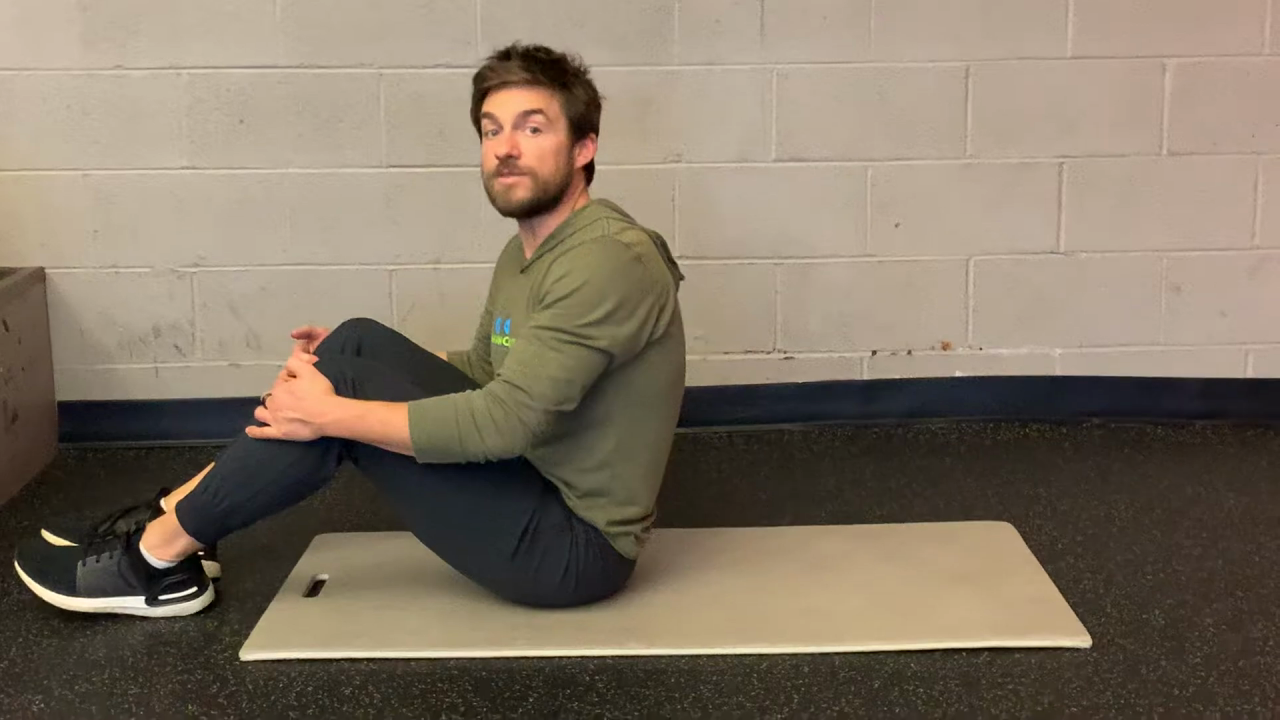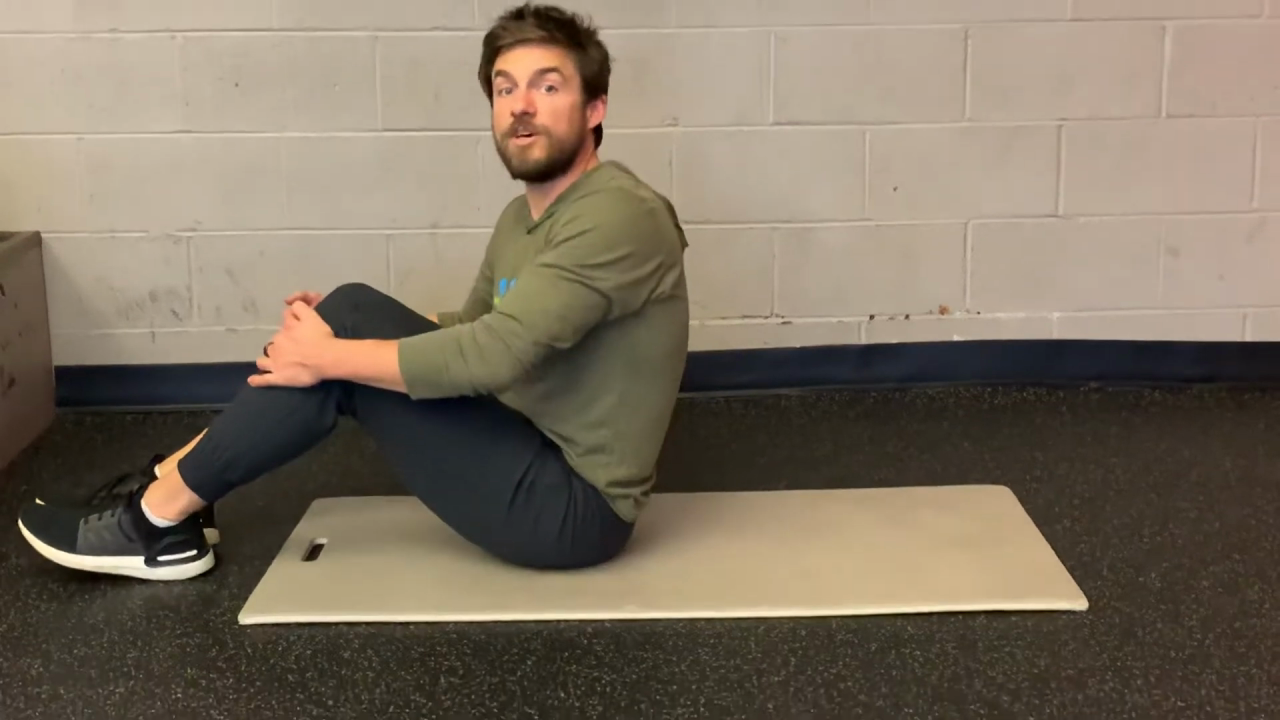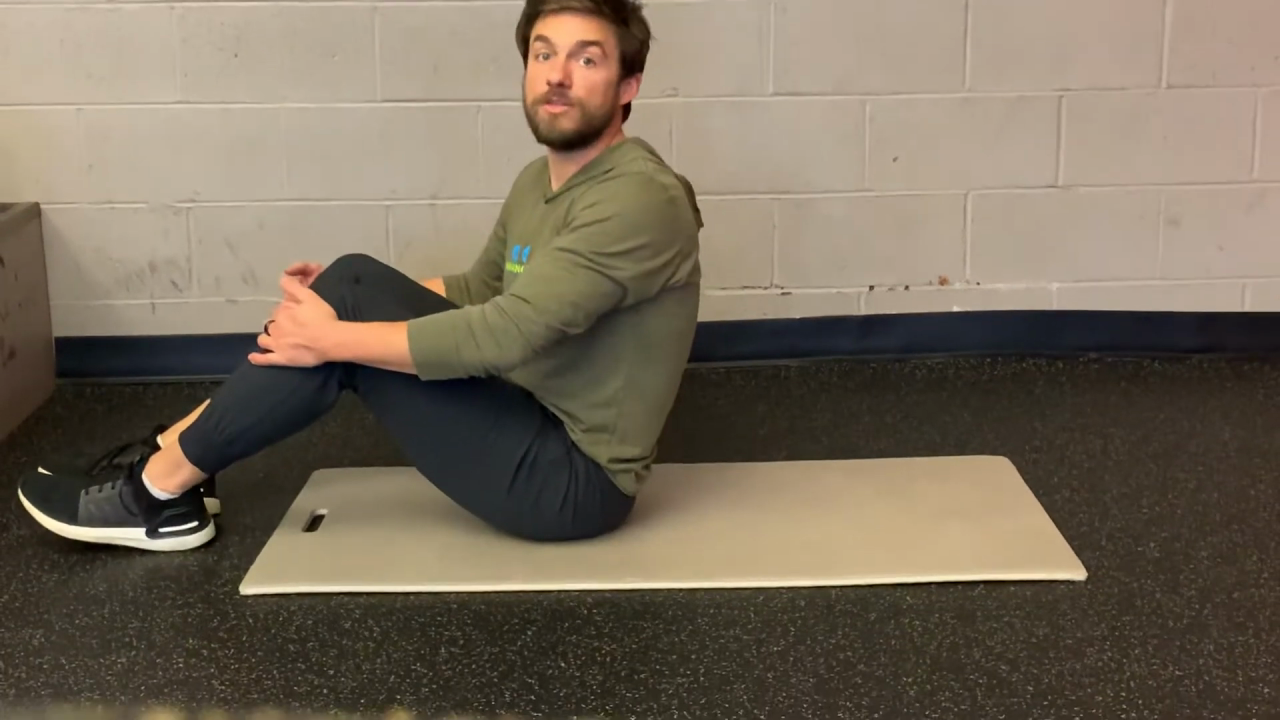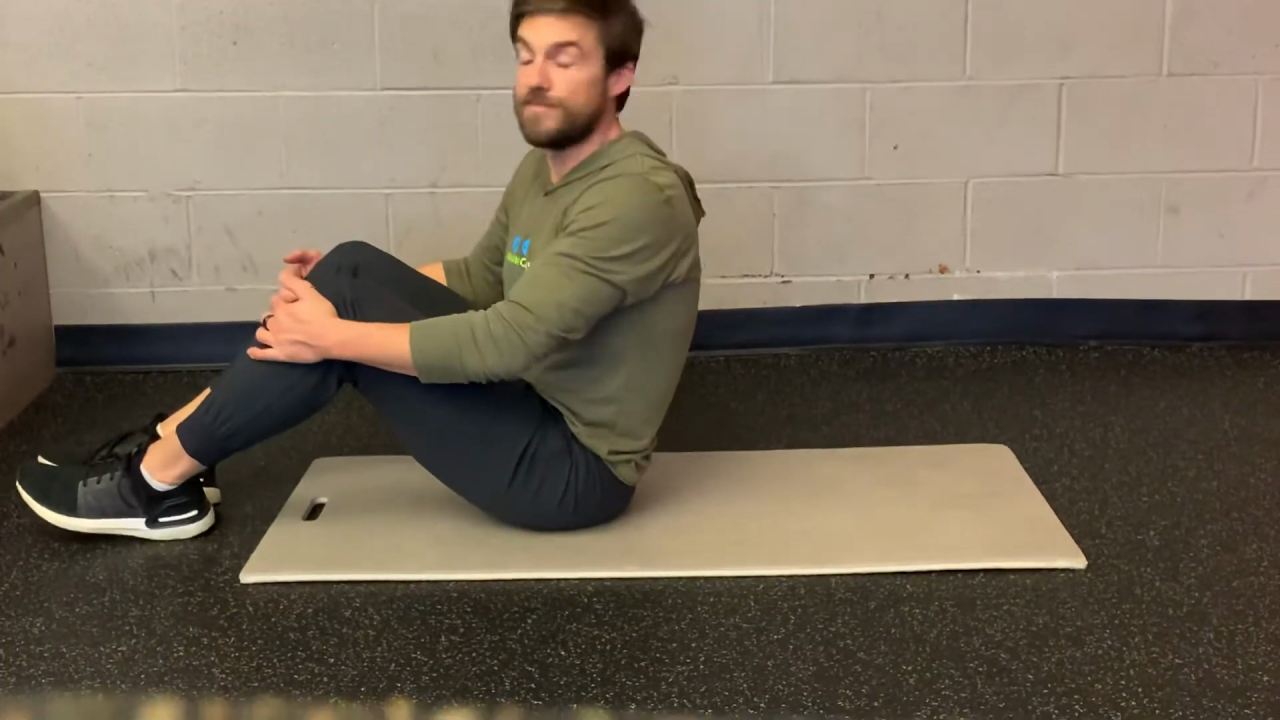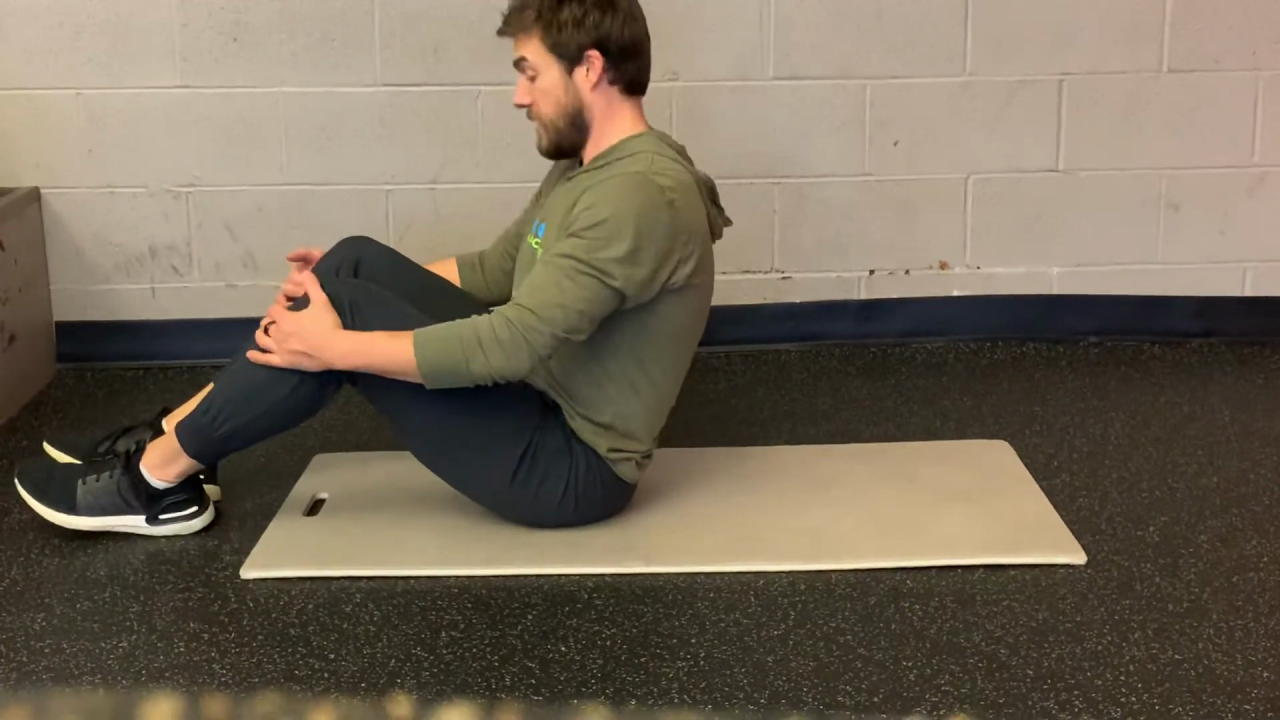
dt=0.5s
person 1, frame 1
left shoulder: (608, 260)
right shoulder: (526, 254)
left elbow: (505, 419)
right elbow: (486, 370)
left wrist: (331, 413)
right wrist: (346, 365)
left hip: (574, 546)
right hip: (540, 491)
left knee: (346, 390)
right knee: (360, 342)
left ankle: (155, 558)
right ankle: (176, 515)
person 1, frame 2
left shoulder: (619, 217)
right shoulder: (521, 218)
left elbow: (493, 352)
right elbow: (475, 328)
left wrist: (329, 357)
right wrist: (342, 331)
left hip: (571, 507)
right hip: (539, 455)
left knee: (341, 354)
right knee: (353, 308)
left ankle: (157, 520)
right ankle: (171, 482)
person 1, frame 3
left shoulder: (639, 200)
right shoulder: (539, 181)
left elbow: (504, 333)
right elbow: (480, 292)
left wrist: (333, 336)
right wrist: (345, 299)
left hip: (573, 481)
right hip: (539, 423)
left knee: (348, 318)
right knee: (354, 280)
left ankle: (159, 491)
right ankle: (176, 453)
person 1, frame 4
left shoulder: (637, 199)
right shoulder: (542, 170)
left elbow: (505, 340)
right elbow: (481, 278)
left wrist: (333, 335)
right wrist: (345, 285)
left hip: (574, 471)
right hip: (541, 409)
left knee: (344, 308)
right knee: (352, 265)
left ankle: (157, 480)
right ankle: (174, 440)
person 1, frame 5
left shoulder: (640, 197)
right shoulder: (588, 167)
left elbow: (509, 343)
right elbow: (498, 270)
left wrist: (335, 345)
right wrist: (349, 281)
left hip: (570, 470)
right hip: (544, 407)
left knee: (344, 313)
right knee: (358, 260)
left ankle: (156, 480)
right ankle: (175, 438)
